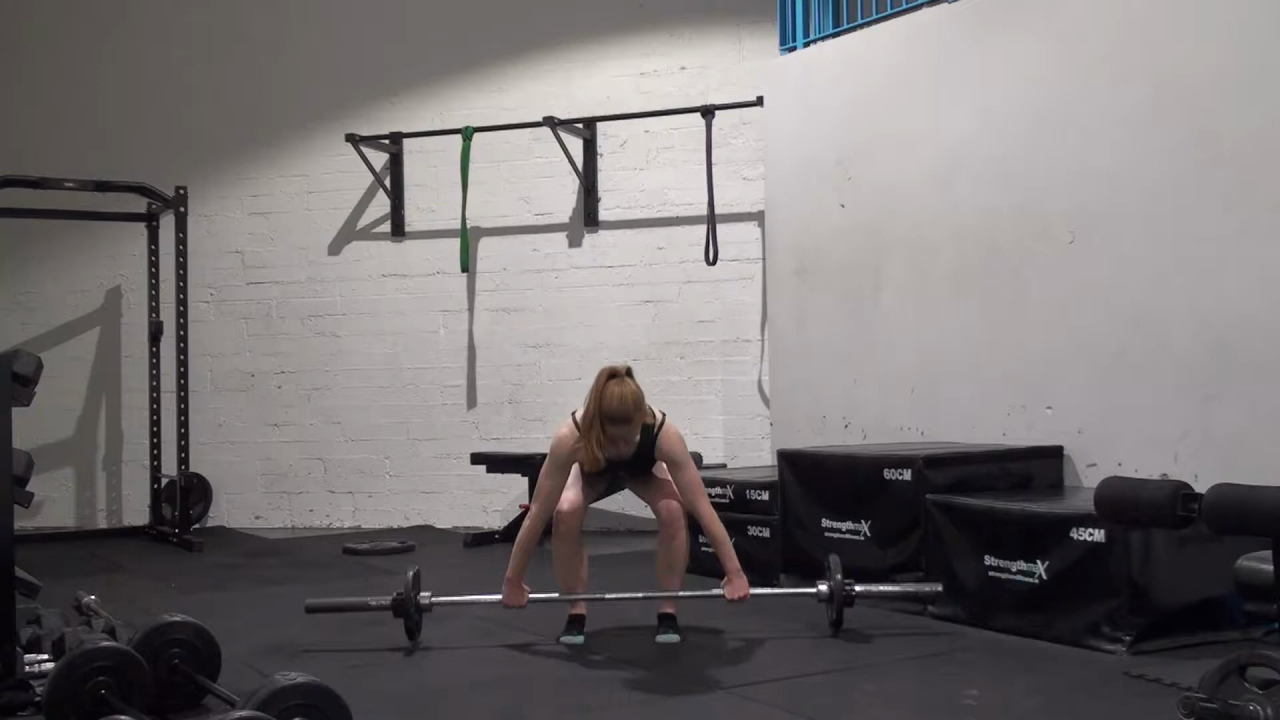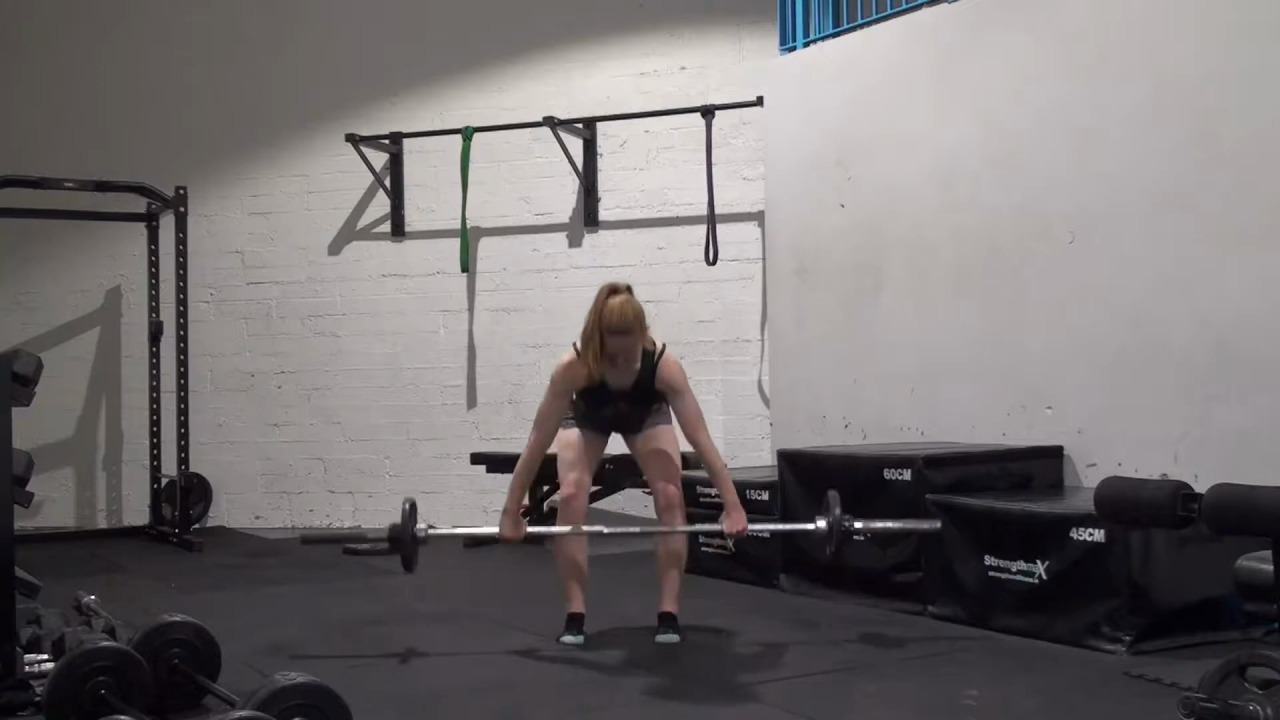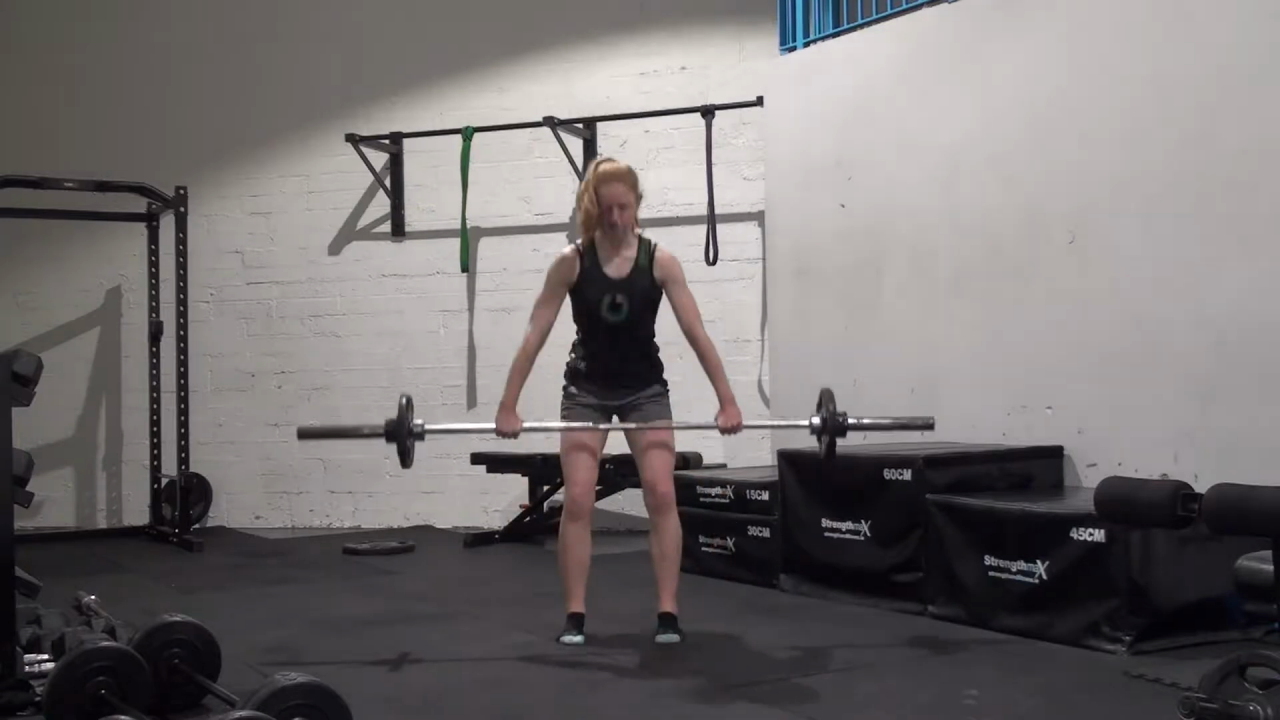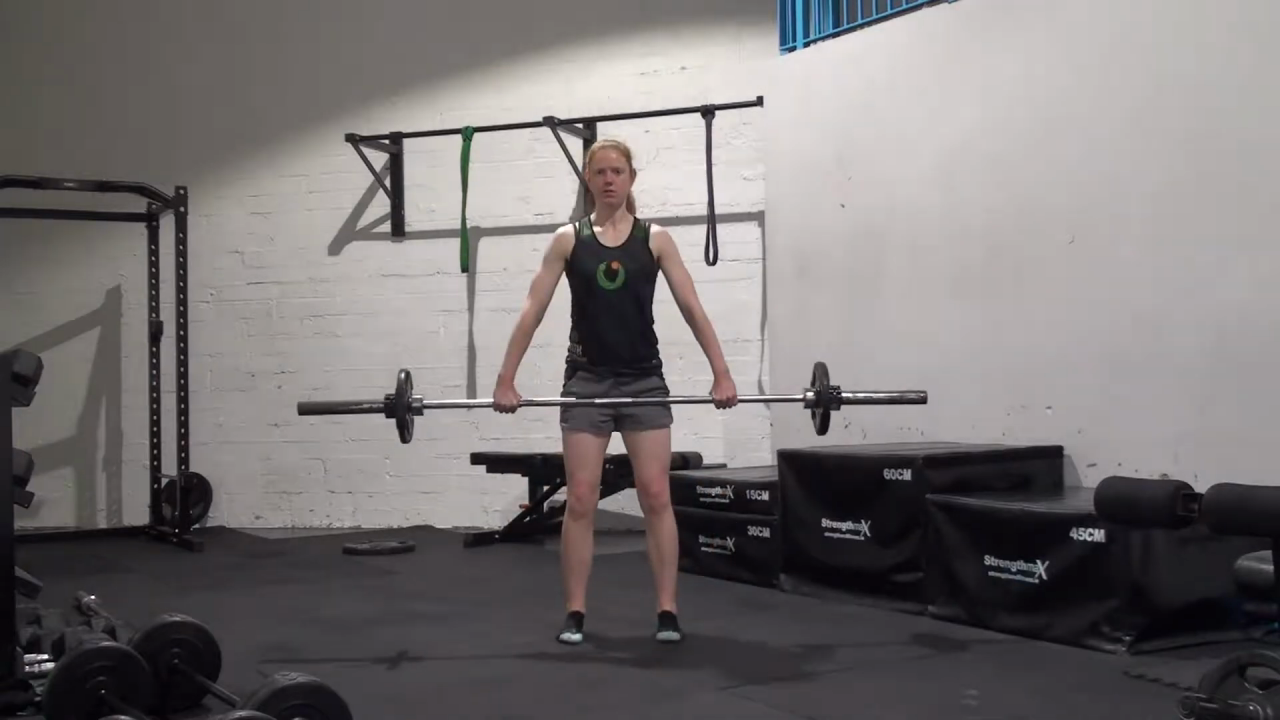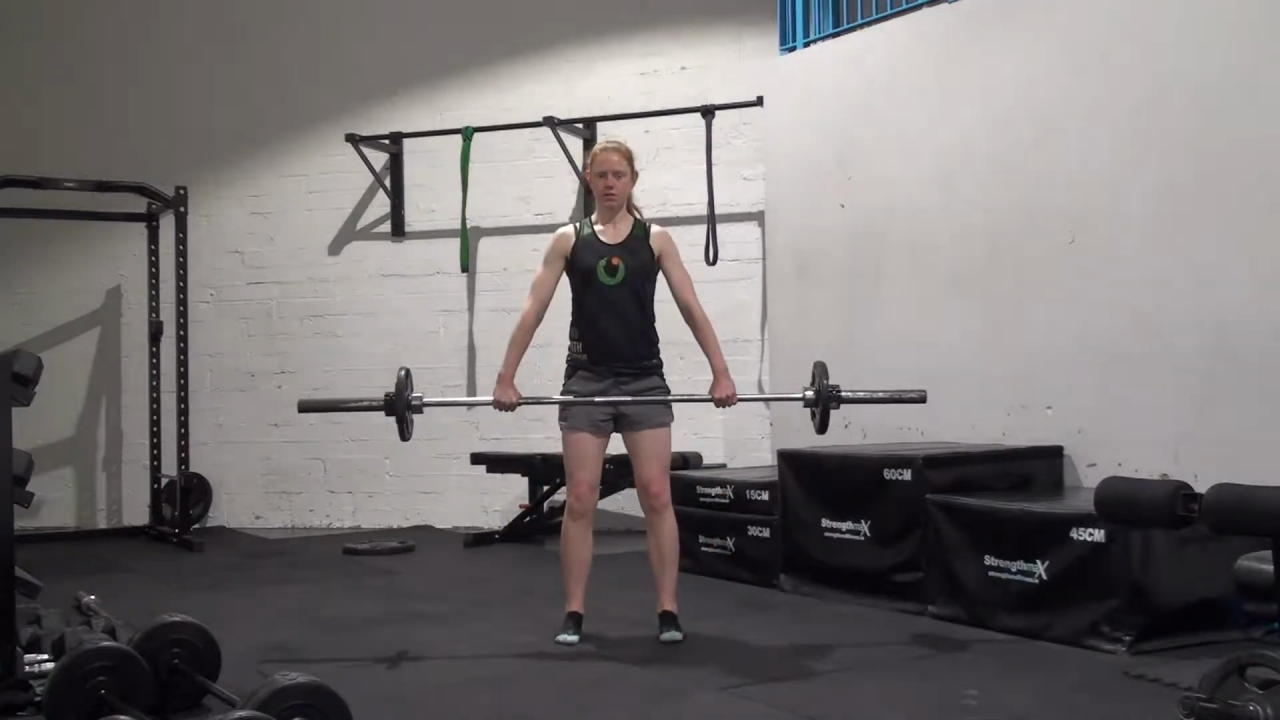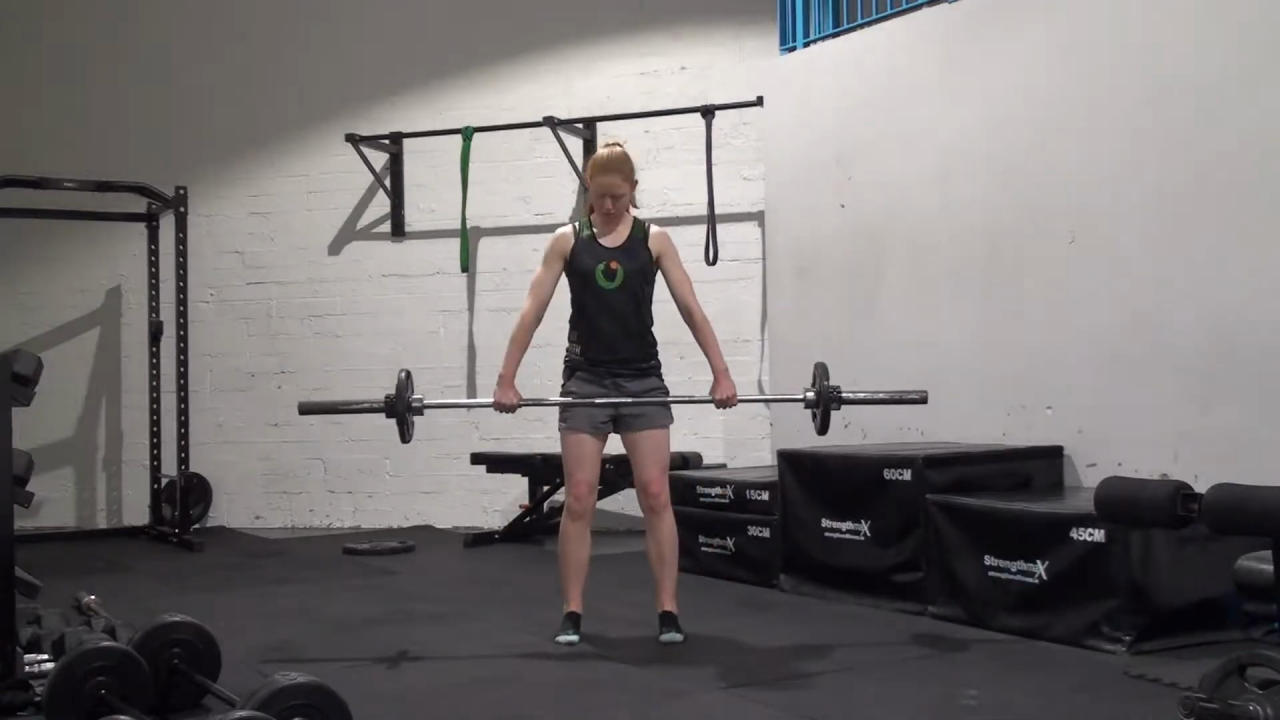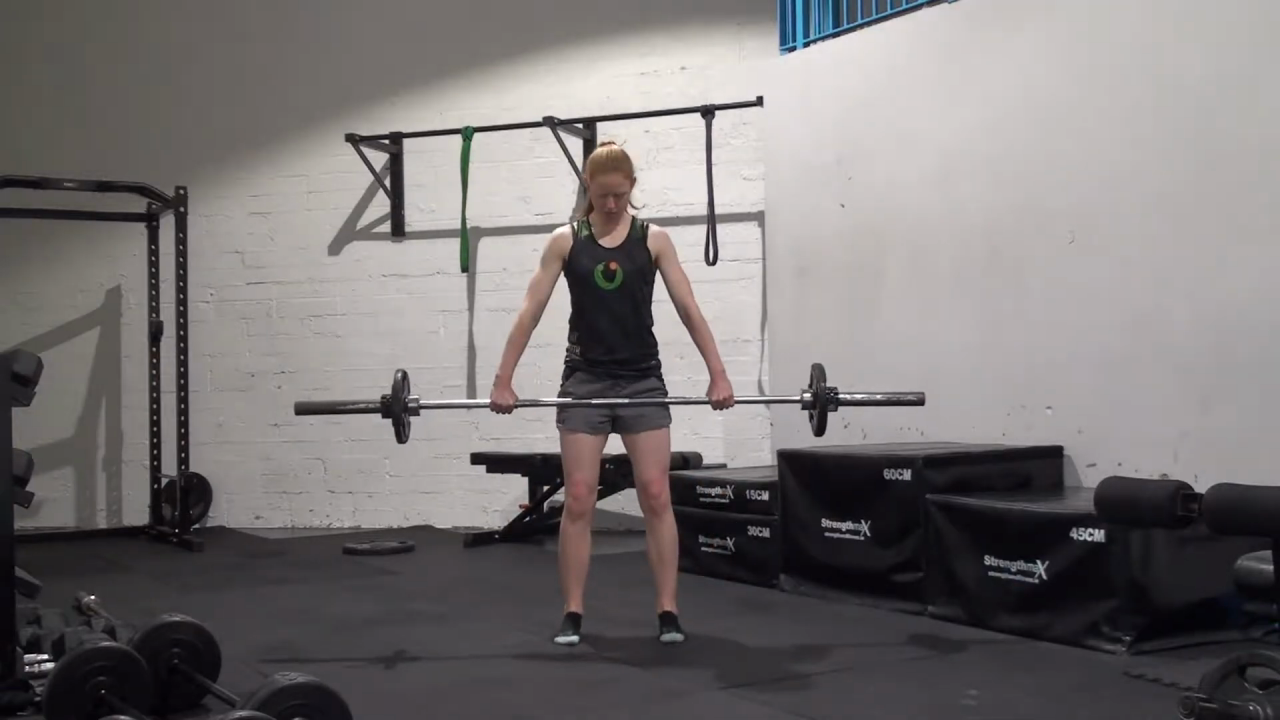
dt=0.4s
person 1, frame 1
left shoulder: (664, 435)
right shoulder: (570, 438)
left elbow: (702, 508)
right elbow: (538, 513)
left wrist: (734, 573)
right wrist: (513, 580)
left hip: (644, 468)
right hip: (591, 467)
left knee: (672, 512)
right knee: (566, 514)
left ankle: (667, 613)
right ankle: (576, 614)
person 1, frame 2
left shoulder: (664, 364)
right shoulder: (572, 367)
left elbow: (700, 439)
right elbow: (538, 443)
left wrist: (731, 505)
right wrist: (511, 512)
left hip: (646, 413)
right hip: (588, 415)
left knee: (670, 495)
right knee: (571, 498)
left ankle: (668, 614)
right ankle: (575, 616)
person 1, frame 3
left shoulder: (660, 260)
right shoulder: (570, 262)
left elbow: (696, 334)
right elbow: (535, 336)
left wrist: (726, 401)
right wrist: (509, 405)
left hip: (645, 388)
right hip: (586, 387)
left knee: (661, 495)
right knee: (577, 500)
left ankle: (668, 613)
right ankle: (574, 615)
person 1, frame 4
left shoulder: (655, 238)
right shoulder: (568, 239)
left elbow: (692, 308)
right elbow: (533, 311)
left wrist: (721, 373)
right wrist: (506, 379)
left hip: (643, 379)
right hip: (586, 380)
left knee: (656, 496)
right knee: (580, 499)
left ankle: (668, 611)
right ankle: (575, 614)
person 1, frame 5
left shoulder: (655, 238)
right shoulder: (569, 239)
left elbow: (691, 308)
right elbow: (534, 309)
left wrist: (721, 372)
right wrist: (506, 376)
left hip: (644, 379)
right hip: (587, 379)
left knee: (657, 495)
right knee: (580, 498)
left ankle: (668, 610)
right ankle: (574, 613)
person 1, frame 6
left shoulder: (654, 239)
right shoulder: (567, 240)
left elbow: (691, 309)
right elbow: (532, 311)
left wrist: (721, 373)
right wrist: (506, 378)
left hip: (642, 379)
right hip: (584, 380)
left knee: (656, 496)
right knee: (578, 499)
left ankle: (668, 612)
right ankle: (572, 614)
person 1, frame 7
left shoulder: (654, 239)
right shoulder: (566, 239)
left elbow: (689, 309)
right elbow: (530, 311)
left wrist: (718, 374)
right wrist: (503, 378)
left hip: (643, 381)
right hip: (584, 380)
left knee: (657, 497)
right knee: (579, 499)
left ankle: (668, 611)
right ankle: (572, 613)
